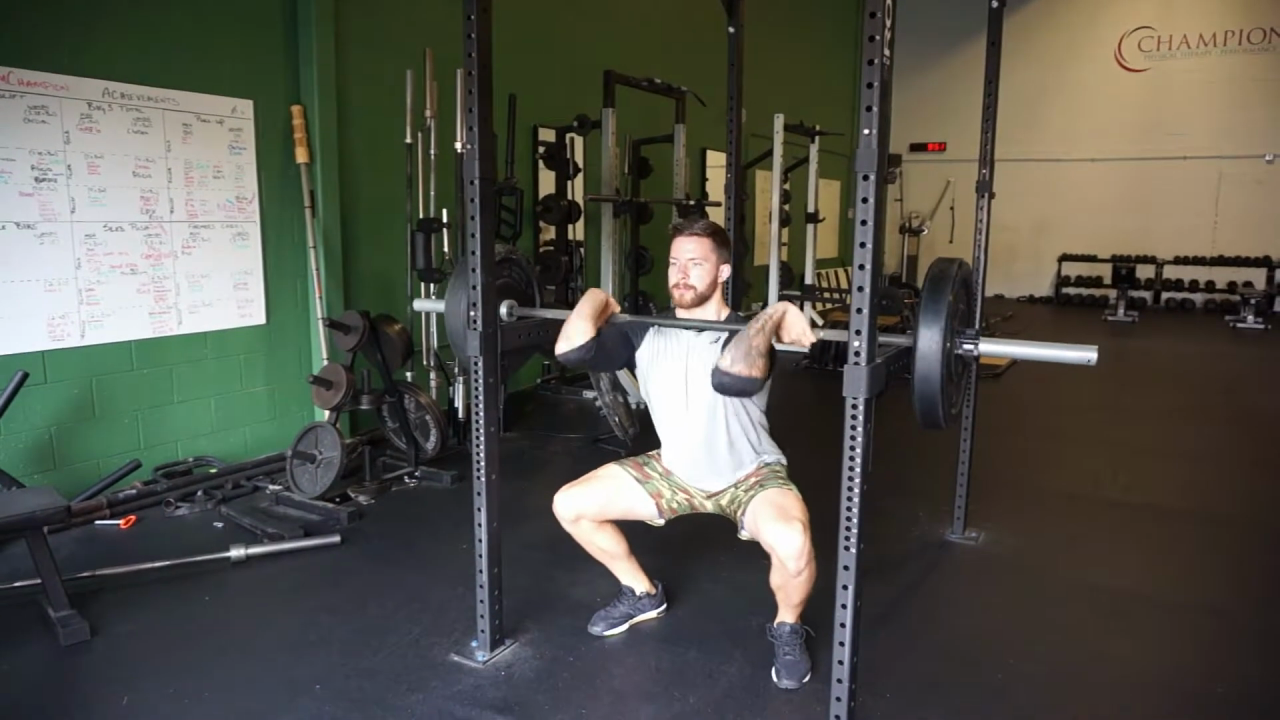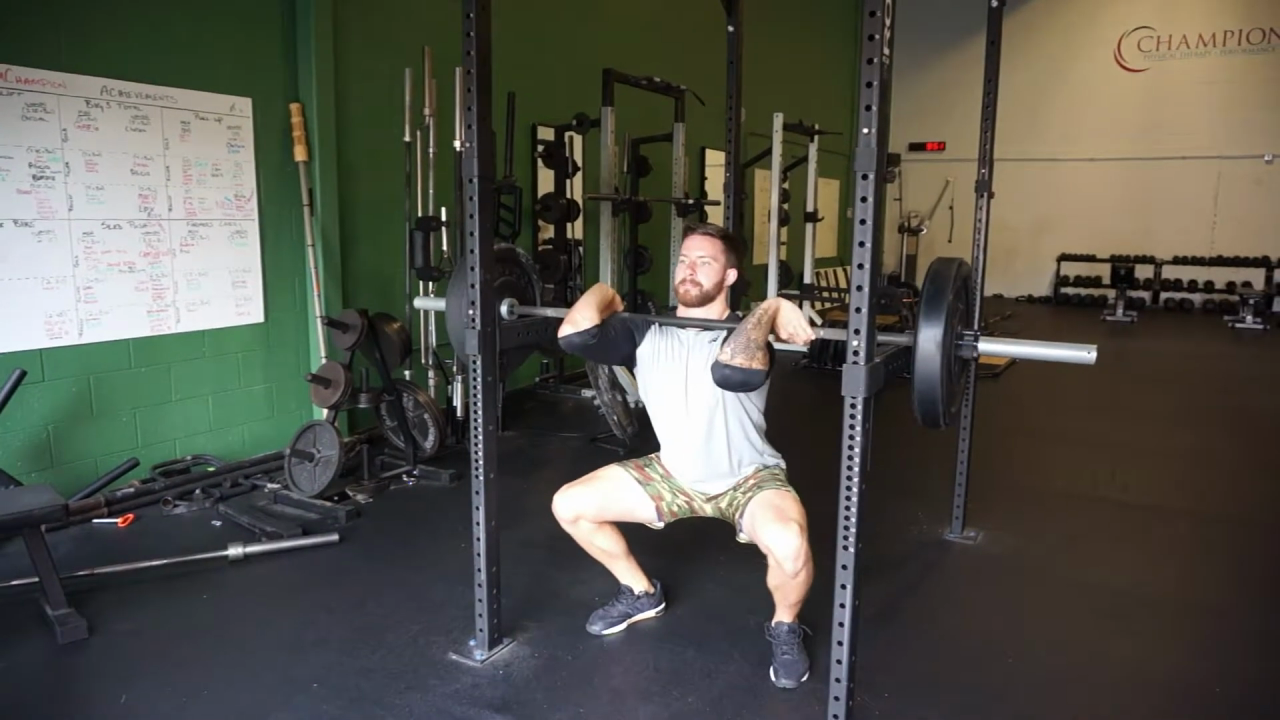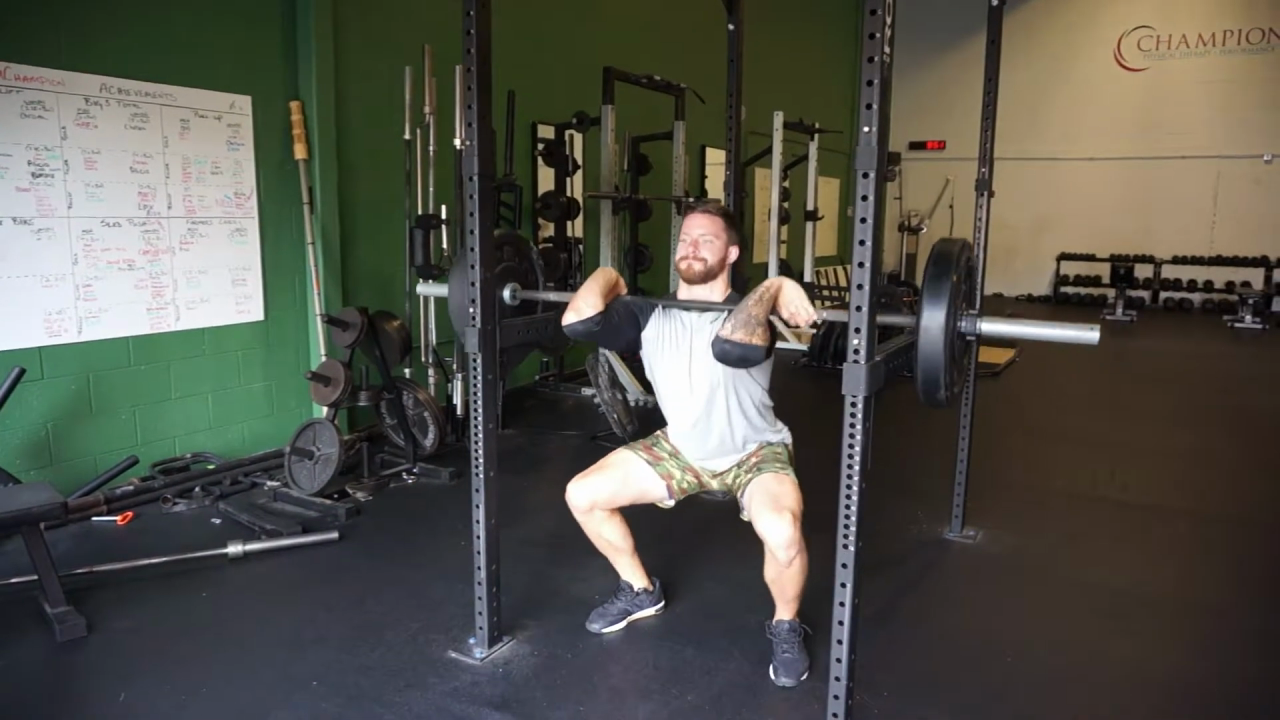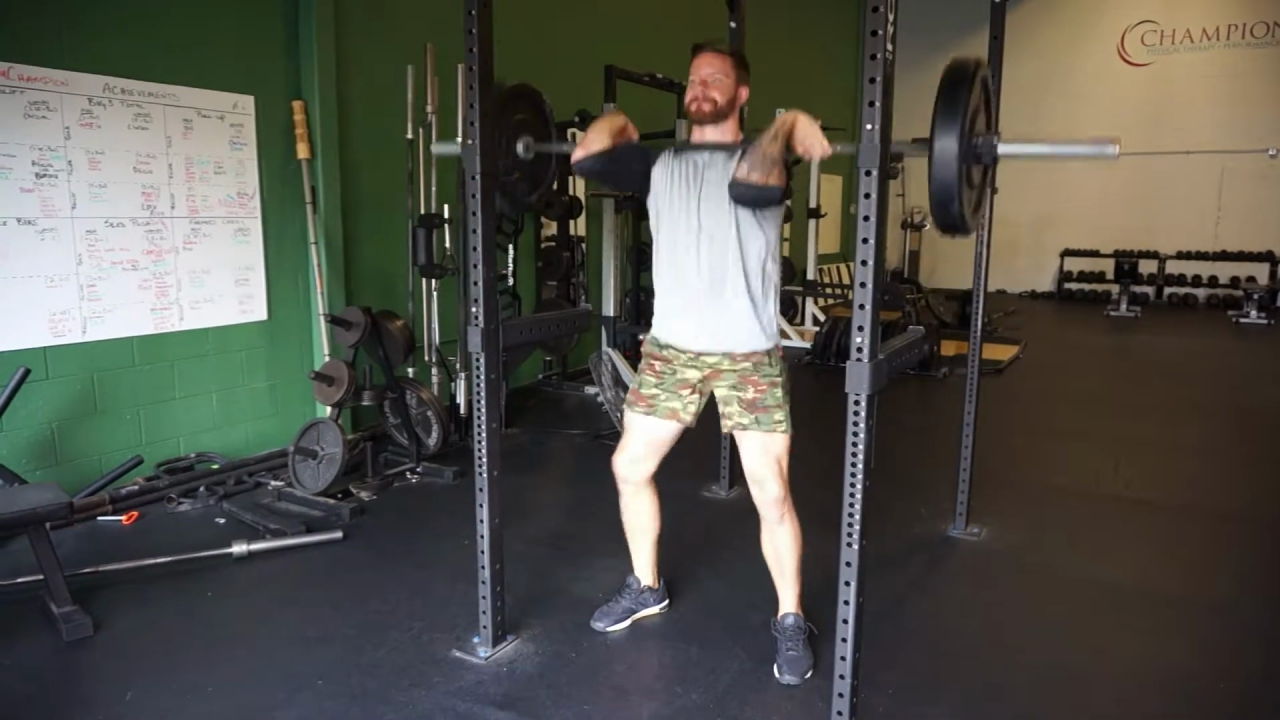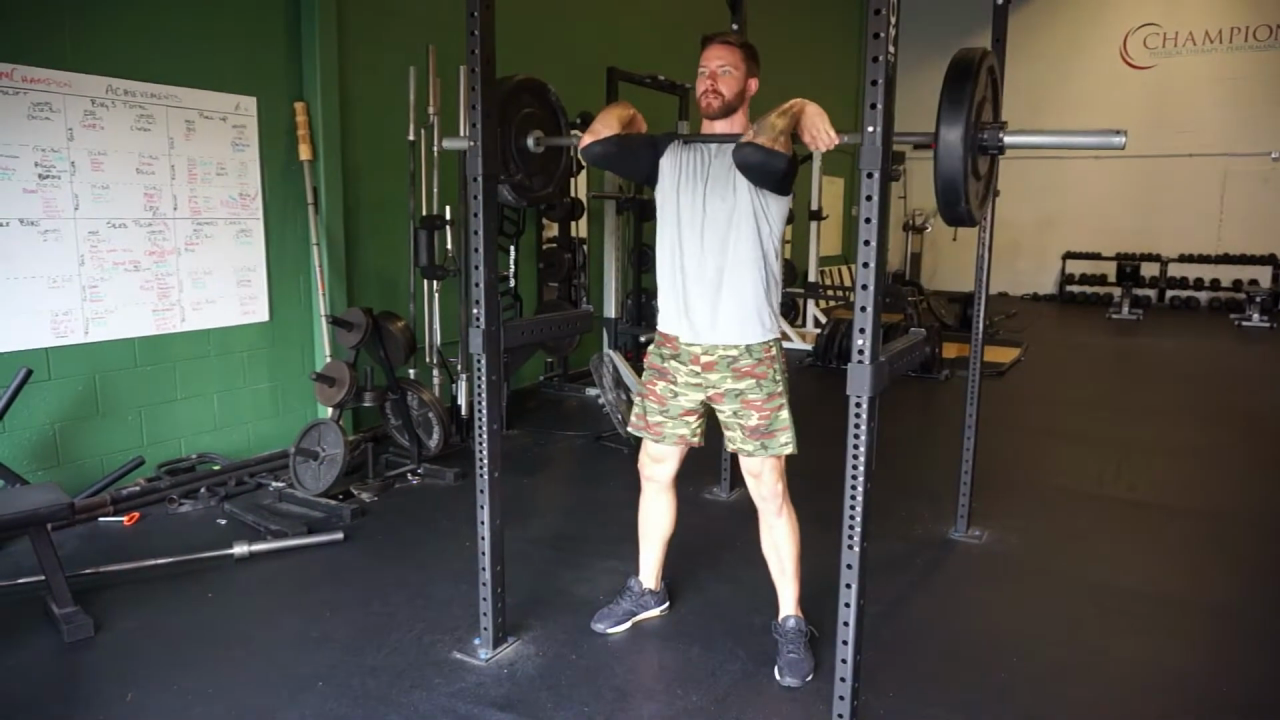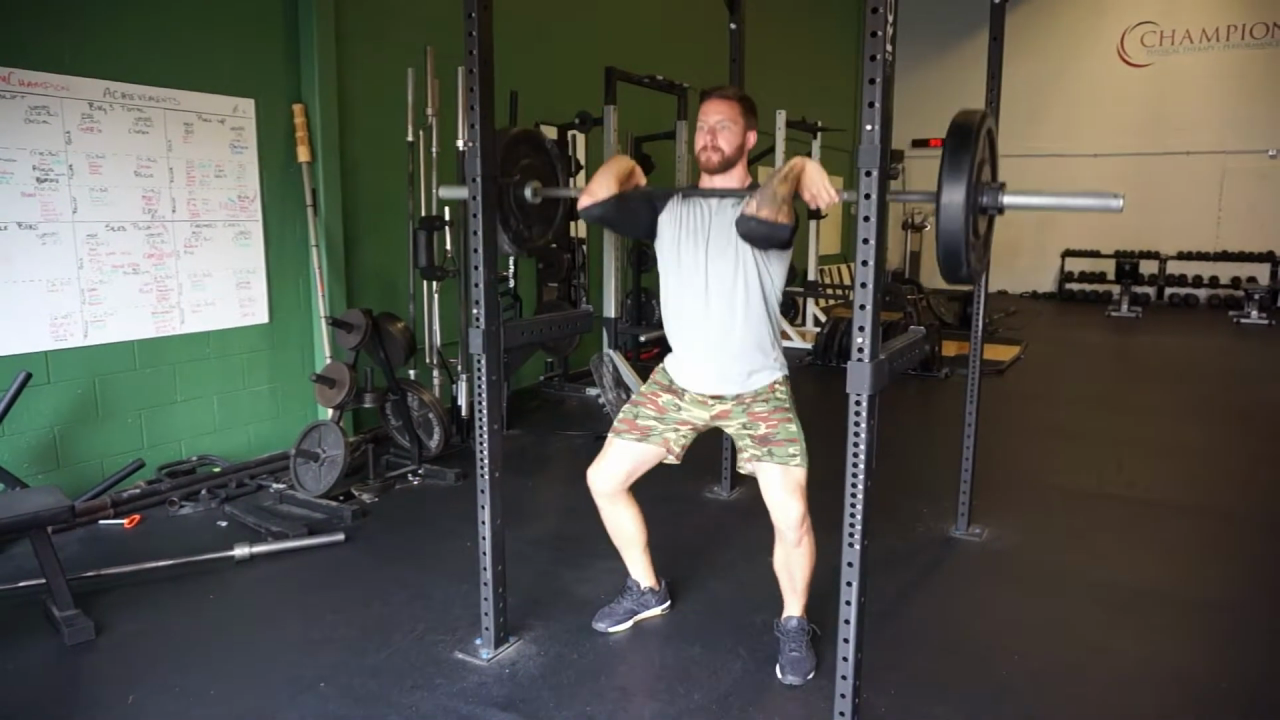
dt=0.5s
person 1, frame 1
left shoulder: (746, 336)
right shoulder: (646, 335)
left elbow: (731, 377)
right elbow: (572, 349)
left wrist: (776, 314)
right wrist: (597, 299)
left hip: (749, 475)
right hip: (674, 471)
left knee: (791, 544)
right knee: (570, 505)
left ankle: (787, 629)
right ankle: (642, 594)
person 1, frame 2
left shoulder: (745, 338)
right shoulder: (647, 334)
left elbow: (733, 373)
right elbow: (574, 335)
left wrist: (771, 309)
right wrist: (603, 293)
left hip: (747, 478)
right hip: (673, 474)
left knee: (788, 544)
right knee: (568, 506)
left ankle: (785, 628)
right ankle: (641, 593)
person 1, frame 3
left shoulder: (746, 314)
right shoulder: (650, 314)
left elbow: (732, 347)
right elbow: (579, 323)
left wrist: (774, 289)
right wrist: (606, 275)
left hip: (754, 449)
right hip: (681, 446)
left knee: (782, 533)
right knee: (582, 495)
left ankle: (786, 627)
right ankle: (641, 591)
person 1, frame 4
left shoulder: (758, 159)
right shoulder: (659, 161)
left elbow: (750, 186)
right elbow: (586, 161)
left wrist: (789, 125)
right wrist: (615, 122)
left hip: (746, 354)
right hip: (669, 347)
left knee: (771, 493)
right knee: (630, 470)
left ankle: (790, 621)
right ankle: (646, 587)
person 1, frame 5
left shoulder: (768, 157)
right shoulder: (668, 153)
left elbow: (753, 150)
right elbow: (596, 146)
left wrist: (798, 112)
right wrist: (626, 112)
left hip: (746, 351)
right hip: (674, 345)
left knee: (767, 490)
right knee: (655, 471)
left ankle: (790, 622)
right ankle: (647, 589)
person 1, frame 6
left shoulder: (769, 208)
right shoulder: (667, 206)
left elbow: (755, 221)
right elbow: (593, 205)
left wrist: (798, 170)
right wrist: (625, 165)
left hip: (754, 389)
right hip: (679, 381)
left knee: (791, 516)
right knee: (604, 479)
left ankle: (793, 624)
right ankle: (647, 589)
